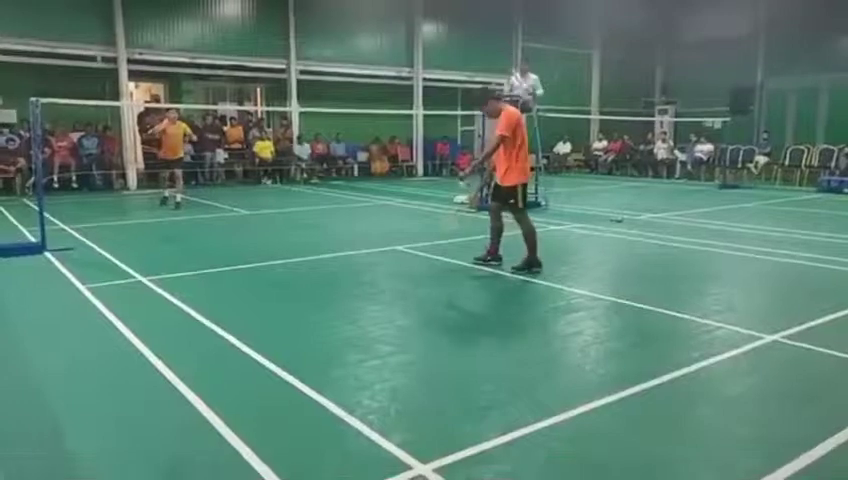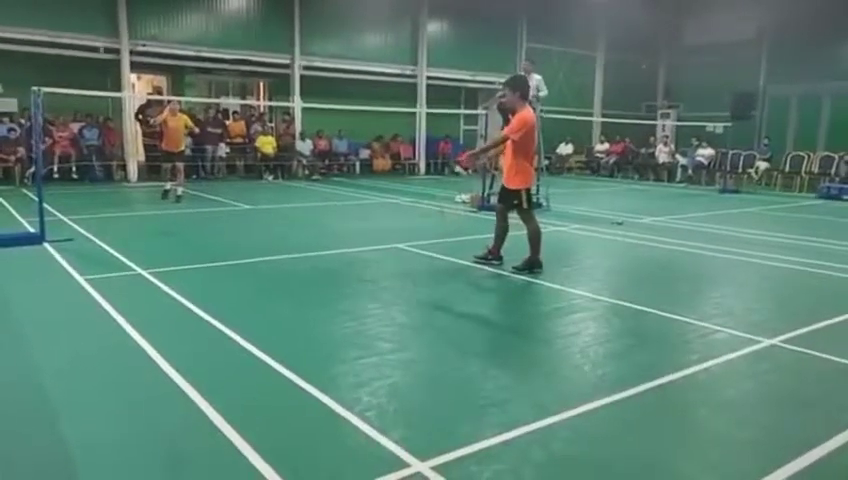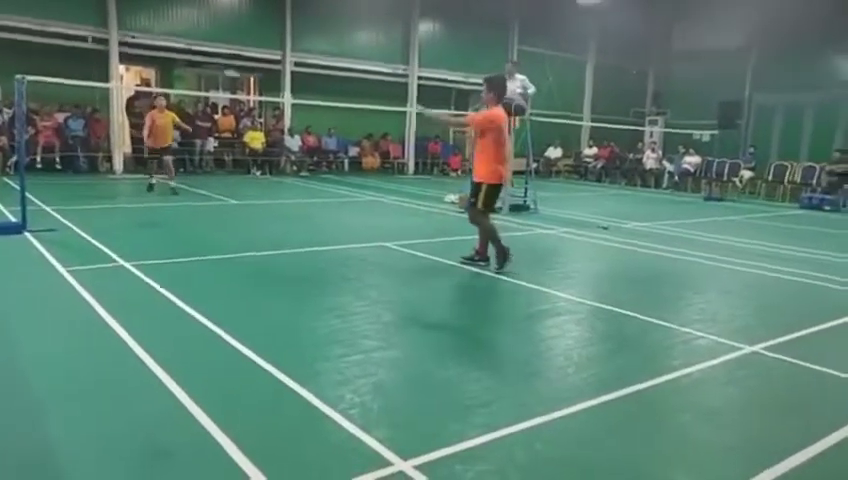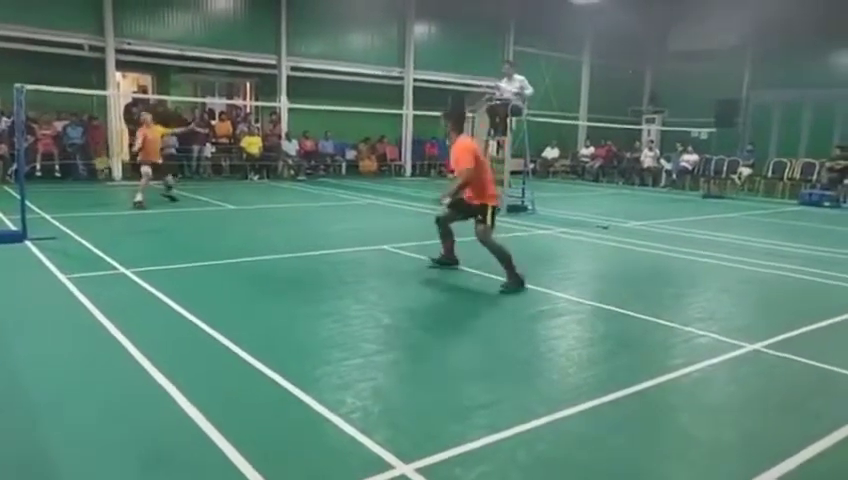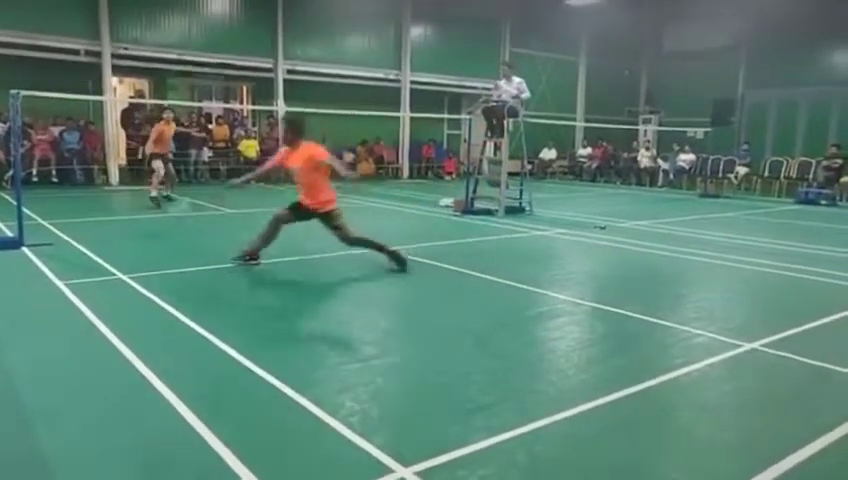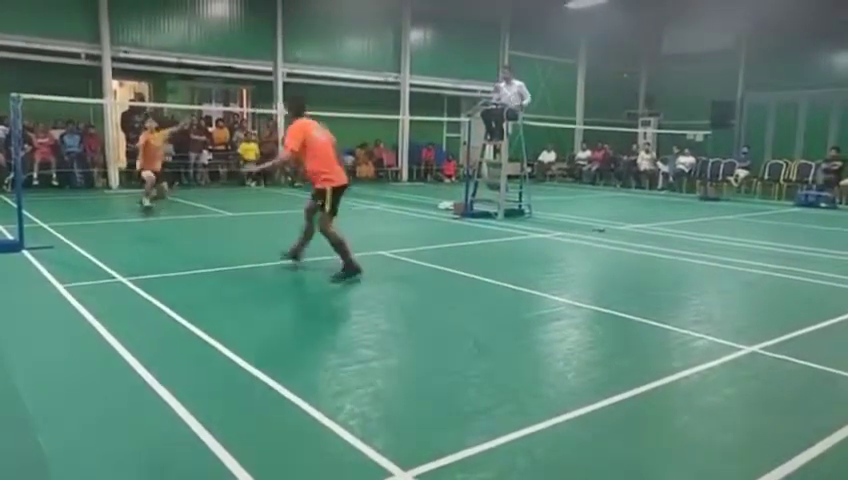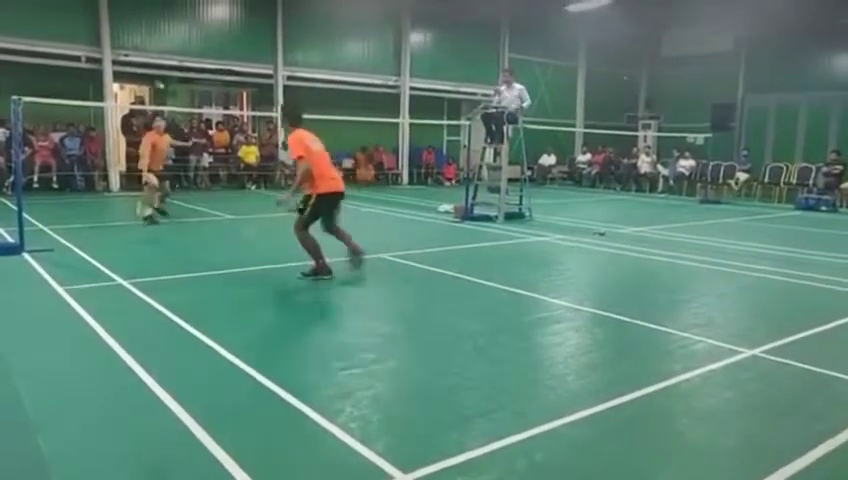
dt=0.7s
person 1, frame 1
left shoulder: (509, 114)
right shoulder: (505, 115)
left elbow: (494, 145)
left wrist: (474, 165)
right wrist: (489, 171)
left hip: (515, 175)
right hip: (504, 174)
left knee: (520, 216)
right knee: (494, 210)
left ankle: (533, 260)
right ankle: (493, 253)
person 1, frame 2
left shoulder: (524, 117)
right shoulder: (520, 115)
left elbow: (497, 142)
right elbow: (506, 143)
left wrist: (473, 154)
left hip: (520, 178)
right hip: (510, 177)
left knee: (527, 217)
right knee: (501, 212)
left ankle: (535, 260)
right ankle: (495, 253)
person 1, frame 3
left shoulder: (491, 115)
right shoulder: (497, 114)
left elbow: (459, 121)
left wrist: (431, 114)
left hip: (488, 175)
right hip: (491, 174)
left knee: (475, 214)
right knee: (481, 214)
left ankle: (501, 251)
right ankle: (482, 254)
person 1, frame 4
left shoulder: (464, 145)
right shoulder: (457, 145)
left elbow: (467, 176)
left wrist: (450, 195)
right wrist: (451, 196)
left hip: (485, 199)
right hip: (470, 197)
left knee: (483, 236)
right knee: (441, 219)
left ankle: (514, 277)
right ankle: (448, 256)
person 1, frame 5
left shoulder: (312, 150)
right shoulder: (284, 153)
left elbow: (332, 161)
right elbow: (264, 170)
left wrist: (344, 172)
right wrist: (240, 180)
left hip: (325, 203)
right hip: (306, 202)
left knee: (348, 238)
right knee: (277, 218)
left ankle: (390, 254)
right ankle: (252, 253)
person 1, frame 6
left shoulder: (296, 128)
right shoulder: (315, 126)
left elbow: (286, 156)
right elbow: (332, 146)
left wrist: (260, 168)
left hip: (328, 182)
right hip: (335, 178)
left knee: (324, 226)
right knee: (309, 211)
left ankle: (351, 265)
right ankle: (297, 250)
person 1, frame 7
left shoulder: (294, 138)
right shoulder: (310, 136)
left elbow: (305, 168)
left wrist: (291, 193)
left hip: (322, 190)
right hip: (337, 186)
left knee: (300, 228)
right knee: (330, 226)
left ankle: (322, 268)
right ankle: (355, 250)
